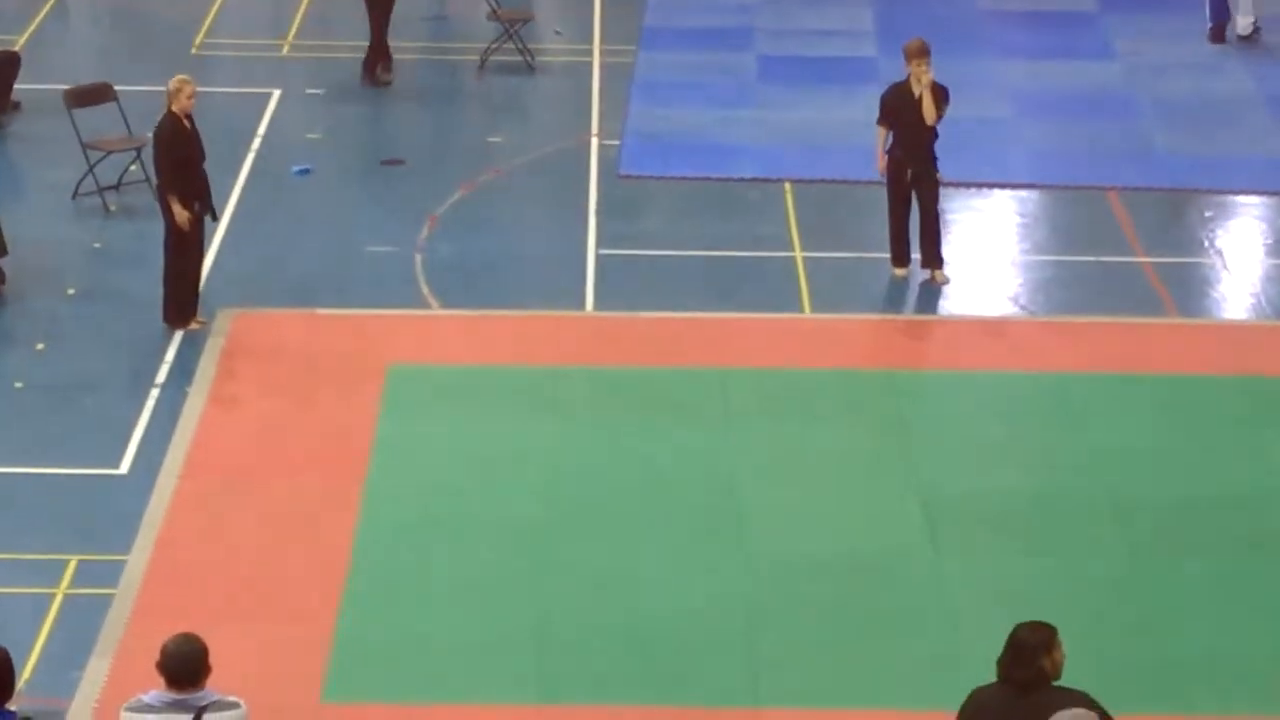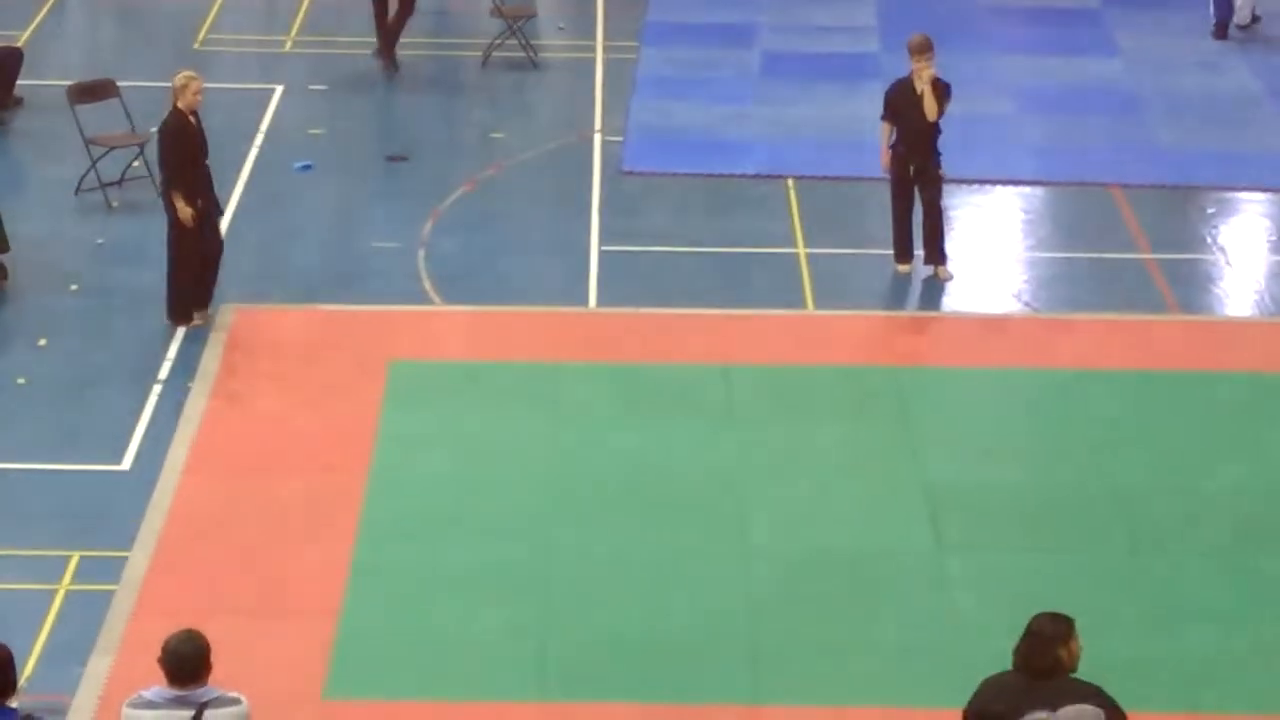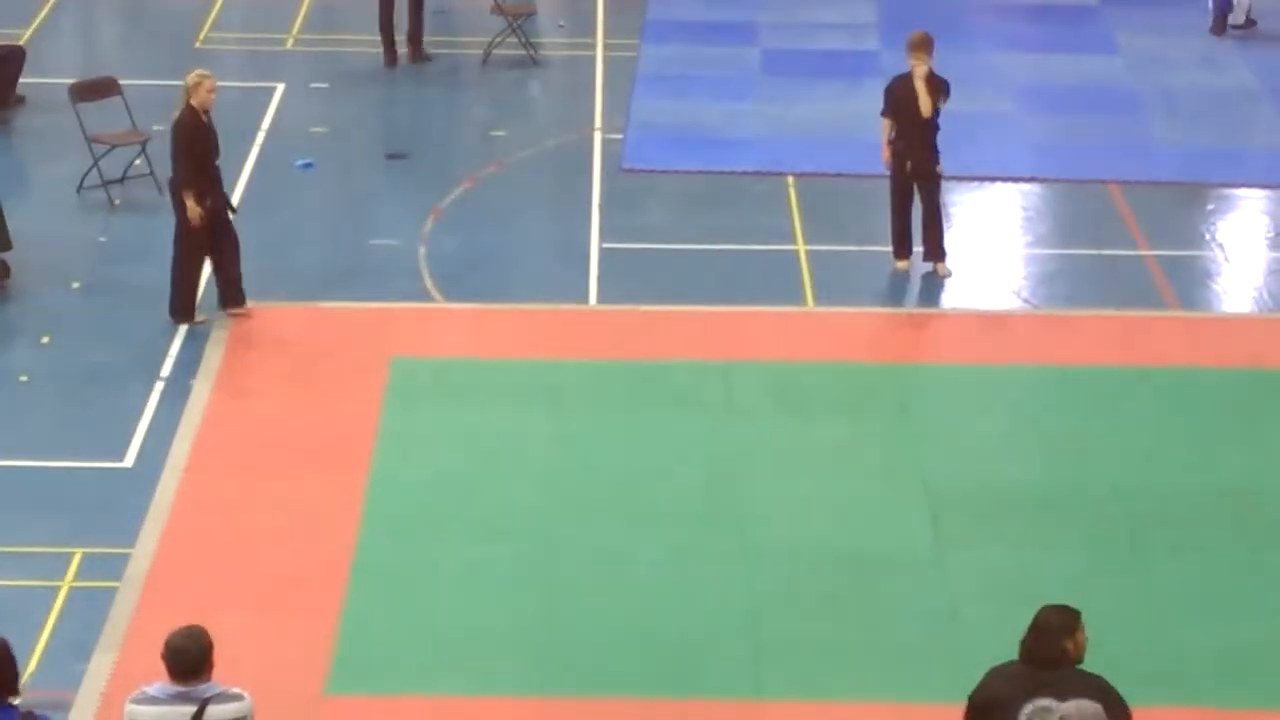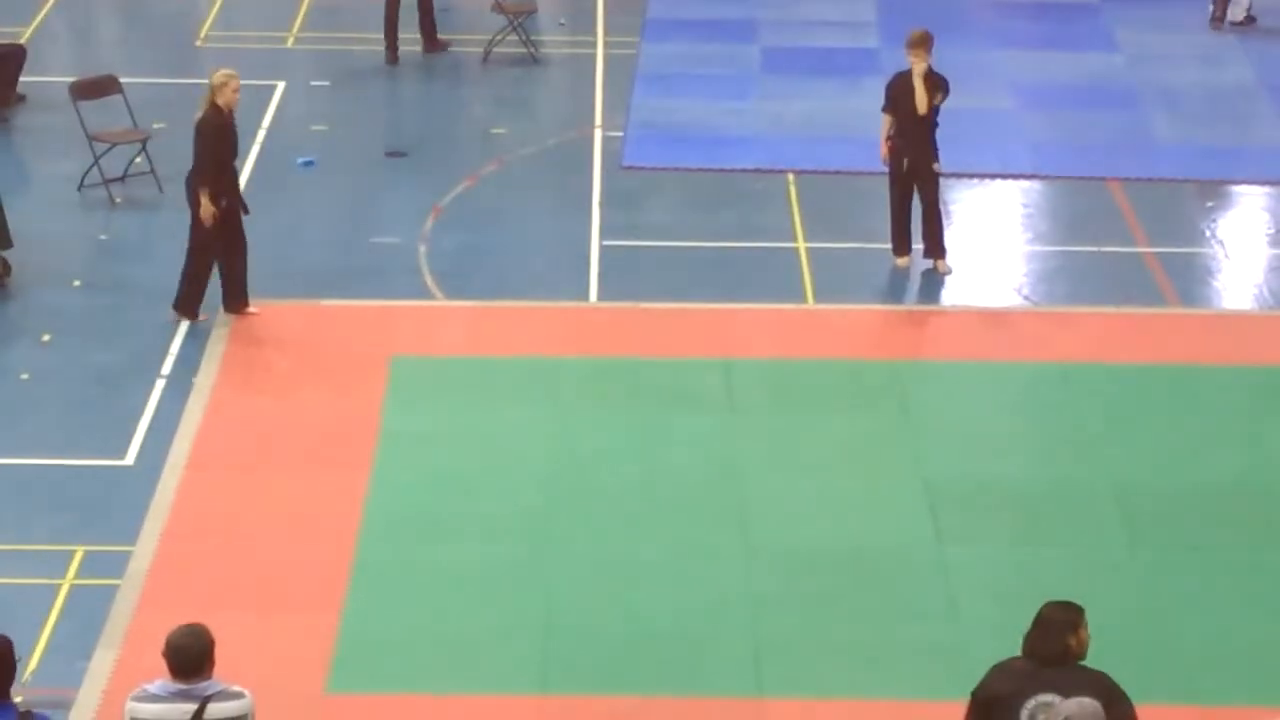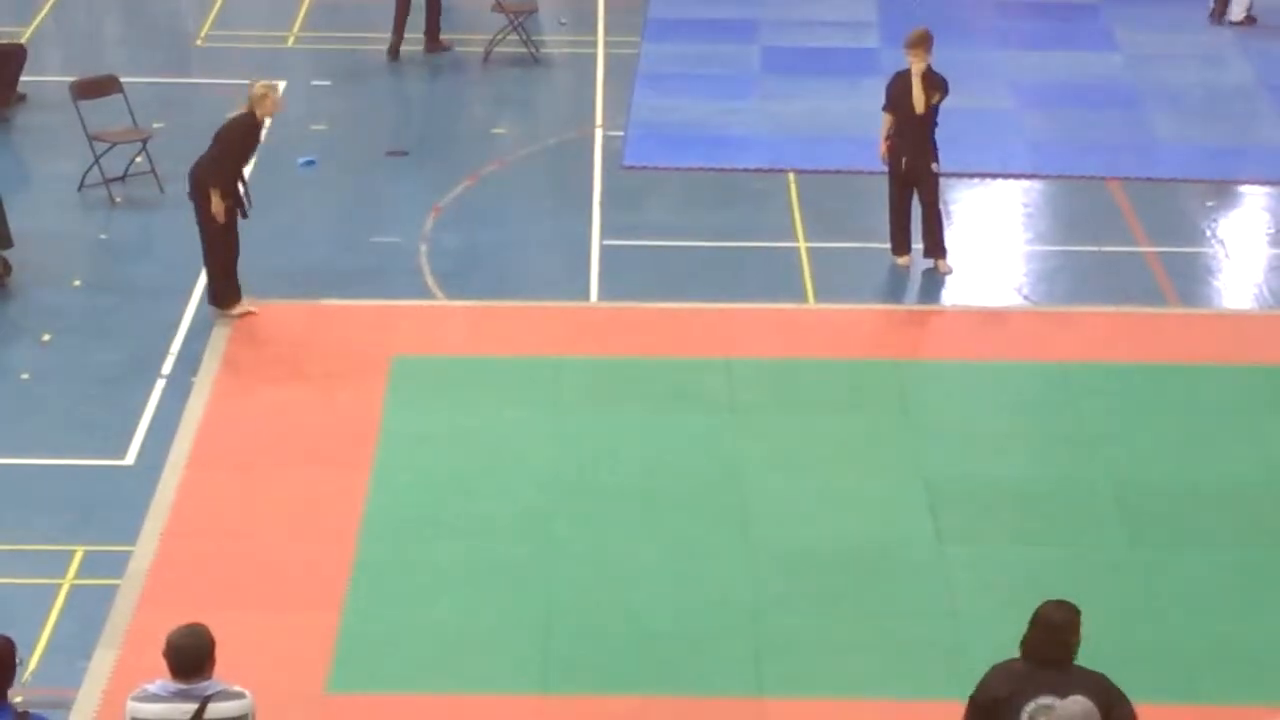
dt=0.2s
person 1, frame 1
left shoulder: (188, 122)
right shoulder: (166, 129)
right elbow: (164, 173)
left wrist: (202, 199)
right wrist: (176, 207)
left hip: (194, 198)
right hip: (178, 202)
left knee: (194, 256)
right knee: (180, 258)
left ankle: (189, 312)
right ankle: (178, 317)
person 1, frame 2
left shoulder: (193, 118)
right shoulder: (172, 125)
right elbow: (169, 169)
left wrist: (206, 194)
right wrist: (180, 203)
left hip: (199, 193)
right hip: (182, 197)
left knee: (212, 247)
right knee: (184, 255)
left ankle: (198, 303)
right ankle: (181, 314)
person 1, frame 3
left shoulder: (204, 117)
right shoulder: (185, 124)
right elbow: (181, 166)
left wrist: (214, 192)
right wrist: (189, 202)
left hip: (209, 191)
right hip: (191, 195)
left knee: (226, 244)
right knee: (190, 253)
left ankle: (232, 301)
right ankle: (182, 312)
person 1, frame 4
left shoulder: (226, 116)
right shoulder: (210, 122)
right elbow: (202, 164)
left wrist: (232, 191)
right wrist: (204, 201)
left hip: (223, 188)
right hip: (208, 192)
left knee: (235, 245)
right knee: (204, 248)
left ankle: (236, 302)
right ankle: (185, 308)
person 1, frame 5
left shoulder: (253, 123)
right shoulder: (241, 126)
right elbow: (219, 161)
left wrist: (233, 194)
right wrist: (216, 200)
left hip: (223, 184)
right hip: (206, 184)
left knee: (229, 243)
right knee: (219, 244)
left ankle: (231, 298)
right ankle: (225, 301)
person 2, frame 1
left shoulder: (939, 92)
right shoulder: (894, 92)
left elbow: (931, 120)
right elbow: (884, 126)
left wrist: (926, 89)
right wrist: (880, 155)
left hip: (925, 159)
right hip: (899, 159)
left knee: (930, 212)
right knee: (898, 213)
left ankle: (935, 265)
right ankle: (900, 262)
person 2, frame 2
left shoulder: (941, 88)
right shoulder: (897, 88)
left elbow: (932, 116)
right elbow: (888, 121)
left wrist: (927, 85)
right wrist: (885, 151)
left hip: (928, 156)
right hip: (902, 155)
left knee: (933, 209)
right knee: (901, 209)
left ankle: (938, 261)
right ankle: (903, 258)
person 2, frame 3
left shoulder: (939, 85)
right shoulder: (897, 84)
left elbow: (928, 112)
right elbow: (888, 117)
left wrist: (921, 81)
right wrist: (886, 146)
left hip: (926, 152)
right hip: (901, 151)
left knee: (932, 204)
right knee: (900, 204)
left ankle: (937, 257)
right ankle: (902, 254)
person 2, frame 4
left shoulder: (938, 83)
right shoulder: (897, 80)
left elbow: (923, 109)
right elbow: (889, 113)
left wrist: (919, 78)
right wrist: (884, 142)
left hip: (924, 149)
right hip: (900, 147)
left knee: (931, 202)
right knee: (900, 201)
left ankle: (937, 254)
right ankle: (902, 251)
person 2, frame 5
left shoulder: (937, 83)
right shoulder: (898, 79)
left elbow: (921, 109)
left wrist: (917, 78)
right wrist: (883, 140)
left hip: (924, 149)
right hip: (899, 147)
left knee: (930, 202)
right knee: (899, 201)
left ankle: (938, 254)
right ankle: (902, 250)
